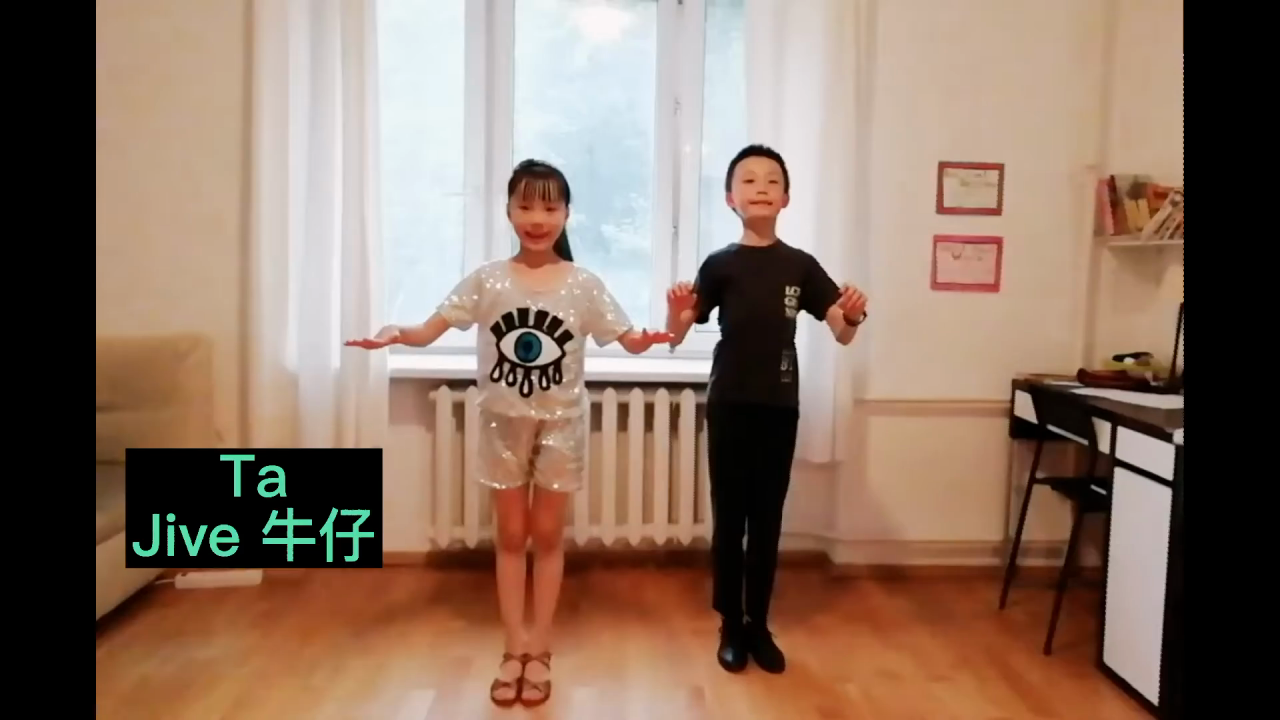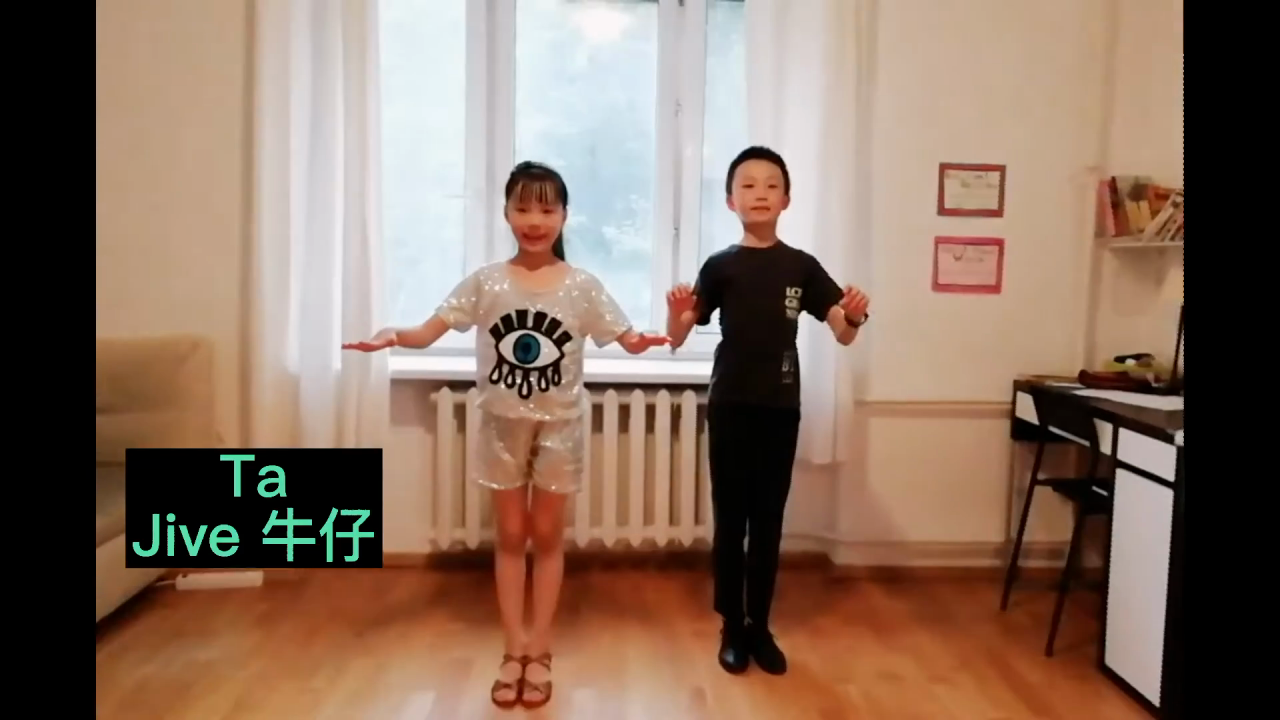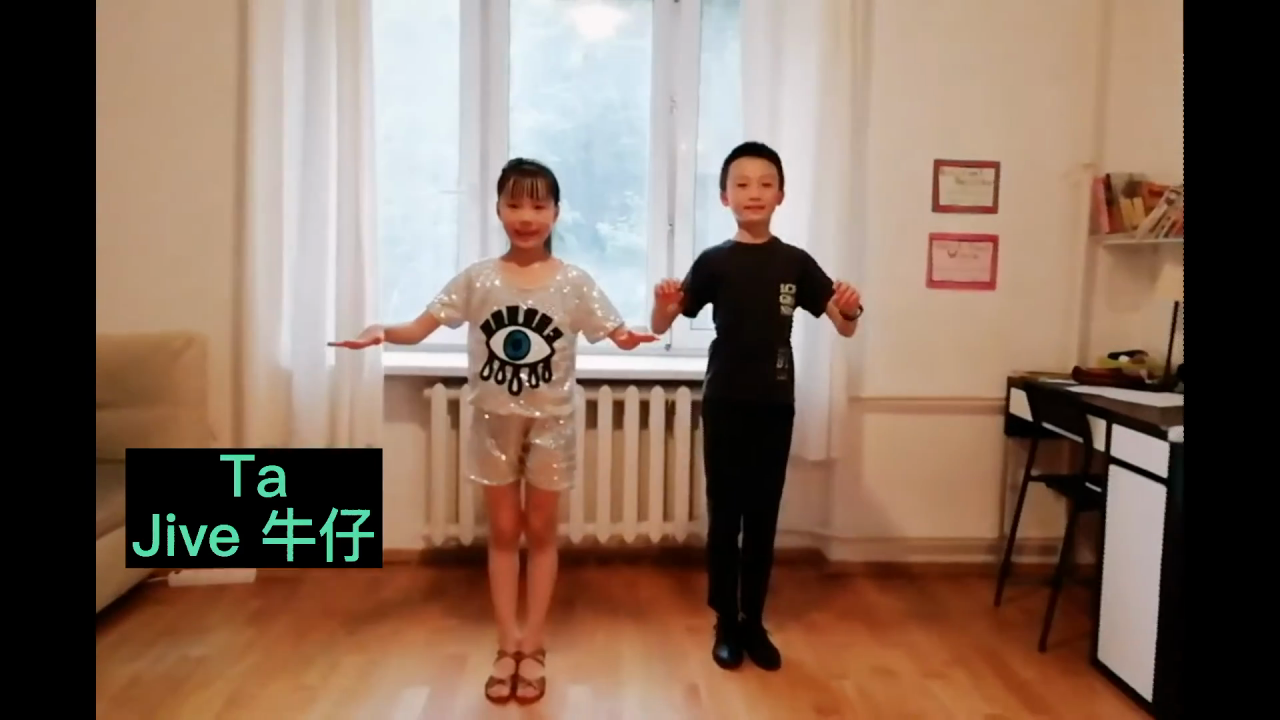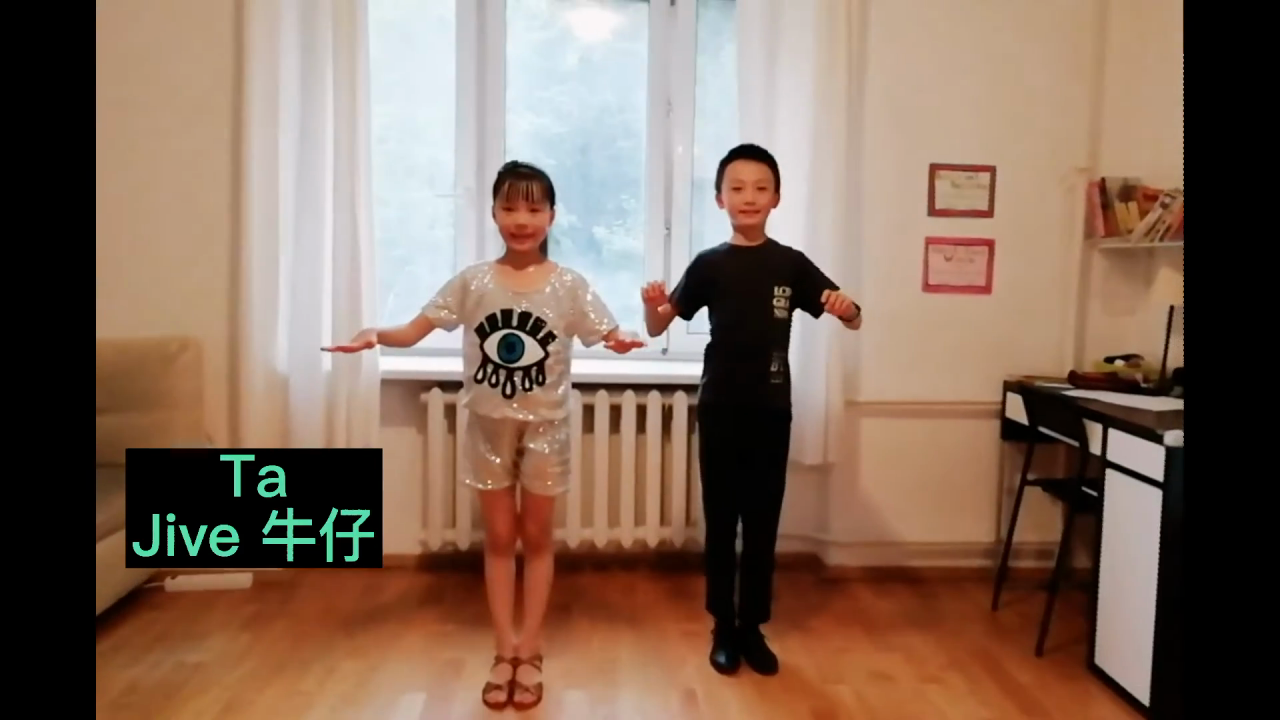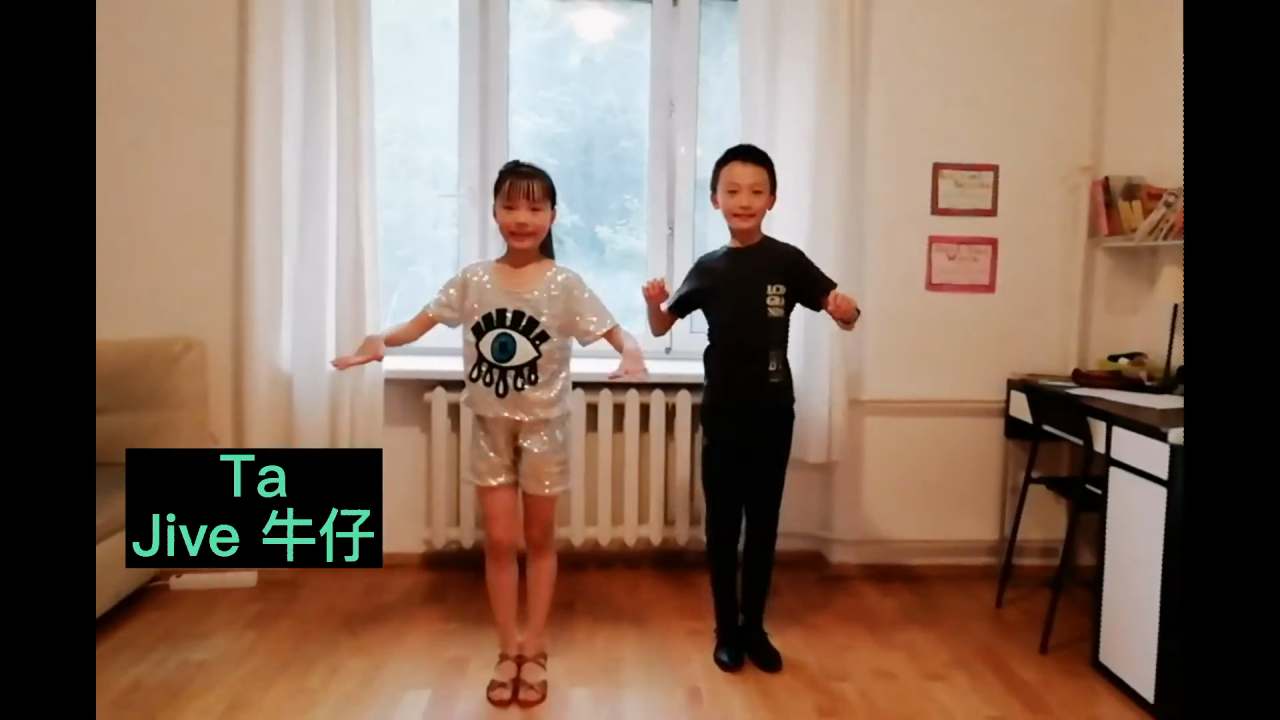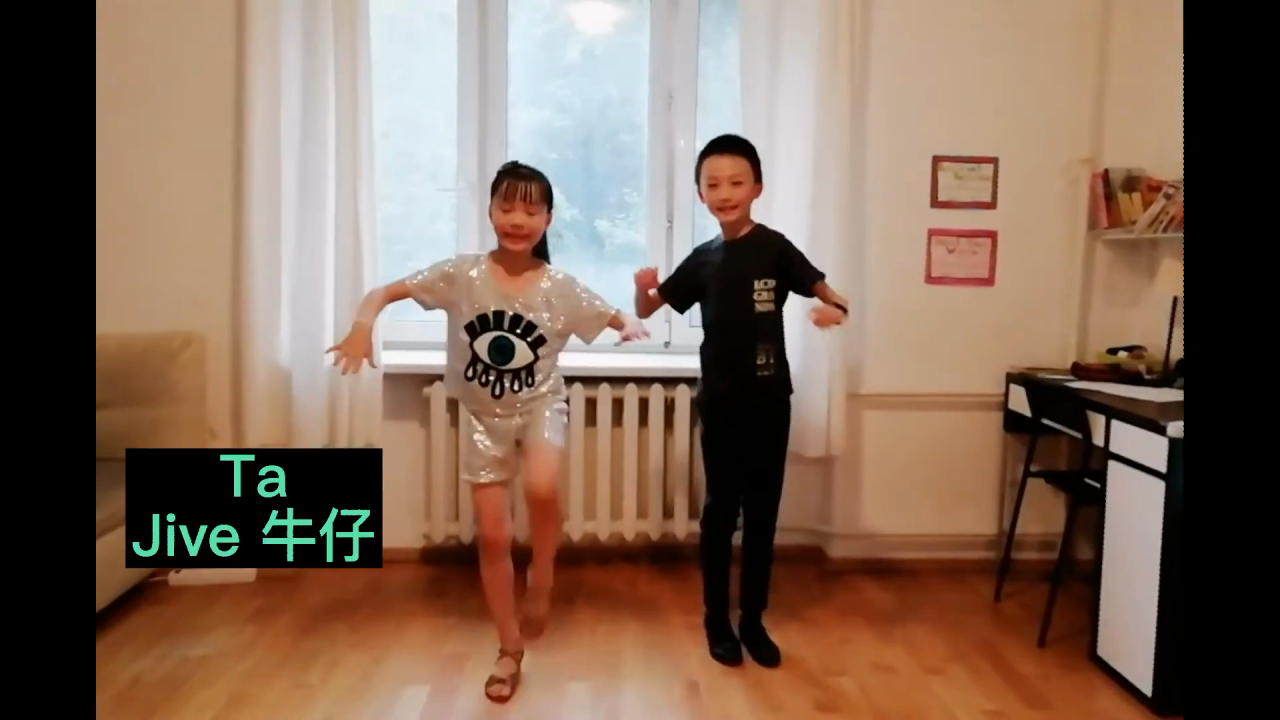
dt=0.2s
person 1, frame 1
left shoulder: (583, 285)
right shoulder: (487, 280)
left elbow: (629, 340)
right elbow: (429, 331)
left wrist: (650, 338)
right wrist: (396, 332)
left hip: (560, 423)
right hip: (504, 423)
left knee: (547, 535)
right knee: (510, 535)
left ankle: (539, 650)
right ankle: (513, 649)
person 1, frame 2
left shoulder: (582, 286)
right shoulder: (485, 282)
left elbow: (627, 339)
right elbow: (427, 332)
left wrist: (645, 341)
right wrist: (393, 335)
left hip: (558, 425)
right hip: (503, 424)
left knee: (547, 536)
right knee: (510, 536)
left ankle: (540, 651)
right ankle: (513, 650)
person 1, frame 3
left shoulder: (574, 282)
right shoulder: (477, 278)
left elbow: (618, 334)
right elbow: (418, 328)
left wrist: (634, 339)
right wrist: (382, 331)
left hip: (550, 422)
right hip: (495, 421)
left knee: (541, 532)
right knee: (503, 532)
left ankle: (533, 647)
right ankle: (507, 646)
person 1, frame 4
left shoulder: (568, 285)
right shoulder: (472, 282)
left elbow: (612, 336)
right elbow: (413, 331)
left wrist: (624, 343)
right wrist: (375, 334)
left hip: (545, 425)
right hip: (489, 425)
left knee: (536, 537)
right knee: (499, 538)
left ankle: (530, 652)
right ankle: (504, 652)
person 1, frame 5
left shoulder: (565, 284)
right shoulder: (472, 280)
left elbow: (615, 334)
right elbow: (416, 325)
left wrist: (630, 353)
right wrist: (380, 340)
left hip: (544, 424)
right hip: (490, 425)
left knee: (539, 538)
right knee: (500, 540)
left ankle: (535, 650)
right ankle: (508, 650)
person 1, frame 6
left shoulder: (560, 287)
right shoulder: (460, 274)
left elbow: (617, 318)
right elbow: (385, 291)
left wrist: (634, 325)
right wrist: (362, 324)
left hip: (538, 406)
right hip: (484, 419)
left knee: (544, 491)
right knee: (492, 538)
left ankle: (540, 584)
right ankle: (508, 647)
person 2, frame 1
left shoulder: (800, 265)
right shoulder: (720, 264)
left elbow: (842, 333)
right elbow: (676, 337)
left wrist: (854, 313)
right wrist: (676, 310)
left hip: (780, 407)
right hip: (729, 405)
left knee: (767, 519)
right knee: (729, 517)
left ankle: (758, 625)
right ankle: (731, 626)
person 2, frame 2
left shoulder: (801, 266)
right shoulder: (720, 266)
left elbow: (843, 335)
right elbow: (677, 338)
left wrist: (854, 314)
right wrist: (676, 312)
left hip: (781, 408)
right hip: (730, 407)
left knee: (768, 520)
right knee: (730, 519)
left ankle: (759, 626)
right ankle: (732, 628)
person 2, frame 3
left shoulder: (796, 262)
right shoulder: (714, 261)
left elbow: (844, 327)
right elbow: (661, 328)
left wrist: (849, 308)
right wrist: (663, 305)
left hip: (775, 405)
right hip: (725, 403)
left knee: (763, 516)
right knee: (725, 515)
left ankle: (753, 622)
right ankle: (726, 624)
person 2, frame 4
left shoulder: (792, 263)
right shoulder: (710, 263)
left elbow: (852, 321)
right elbow: (657, 328)
left wrist: (846, 306)
right wrist: (652, 306)
left hip: (772, 409)
right hip: (720, 407)
left knee: (763, 521)
right knee: (721, 520)
left ankle: (751, 627)
right ankle: (723, 629)
person 2, frame 5
left shoulder: (787, 260)
right shoulder: (709, 268)
left elbow: (845, 313)
right elbow: (662, 327)
left wrist: (844, 309)
right wrist: (653, 303)
left hip: (773, 408)
right hip: (722, 408)
left knee: (764, 519)
right knee: (723, 519)
left ankle: (753, 625)
right ankle: (726, 627)
person 2, frame 6
left shoulder: (775, 248)
right shoulder: (702, 260)
left elbow: (824, 291)
right elbow: (647, 309)
left wrist: (835, 309)
right wrist: (644, 290)
left hip: (769, 399)
right hip: (719, 401)
left knee: (762, 512)
right knee: (721, 510)
left ankle: (753, 620)
right ankle: (717, 619)
